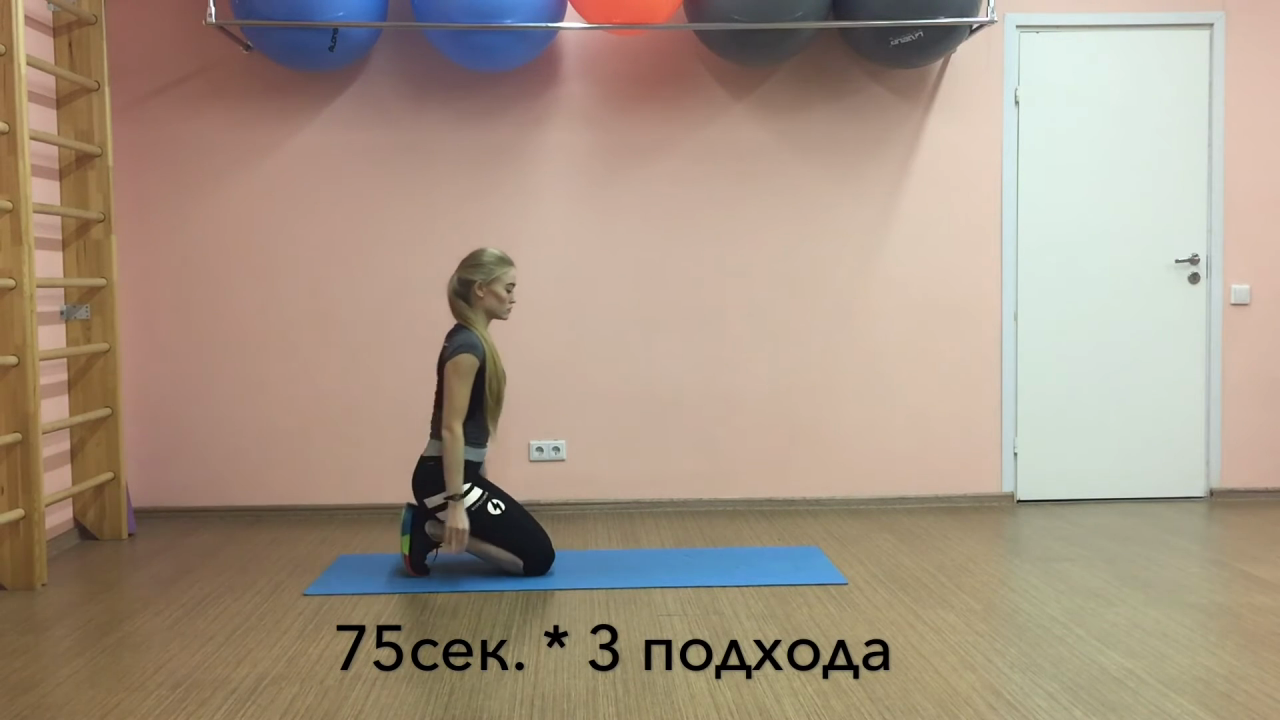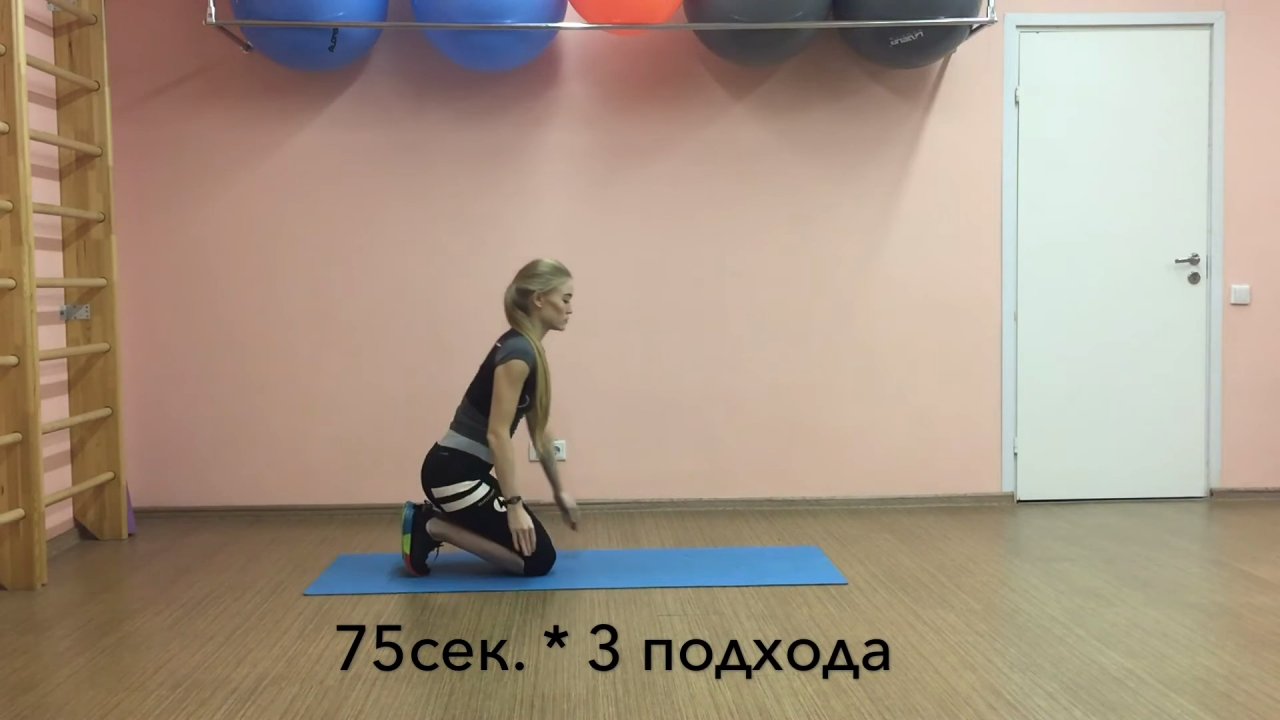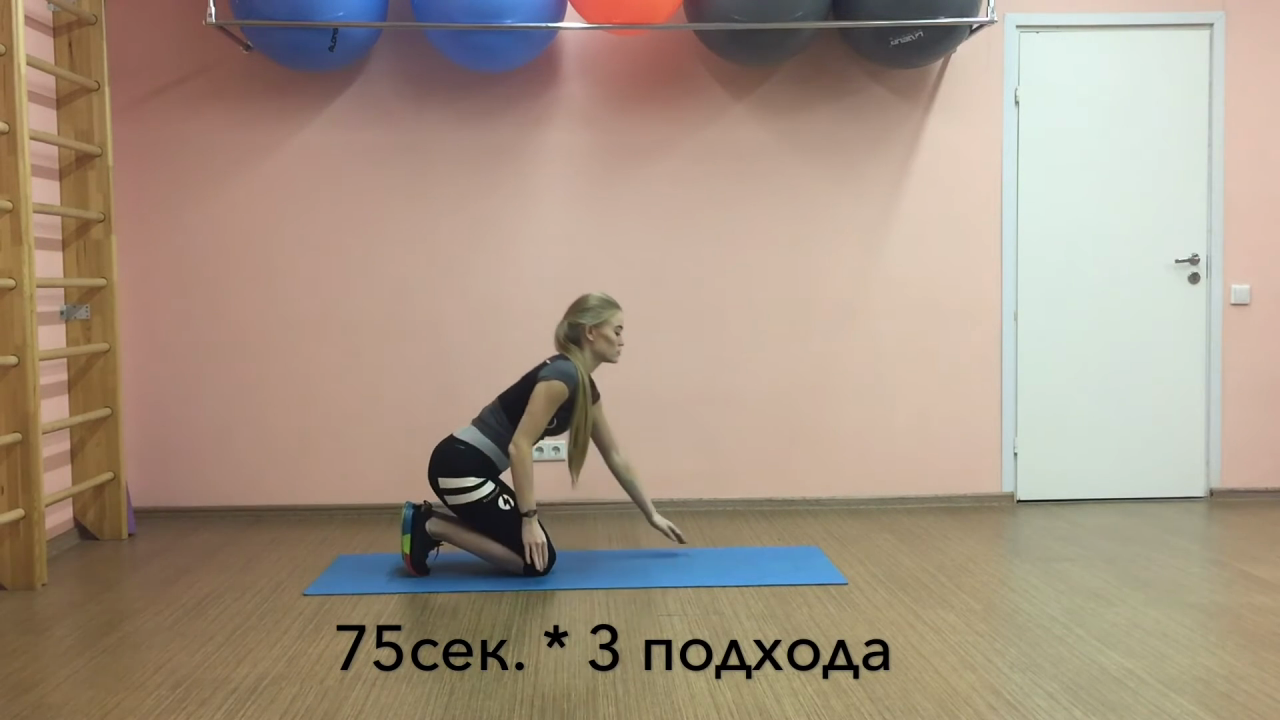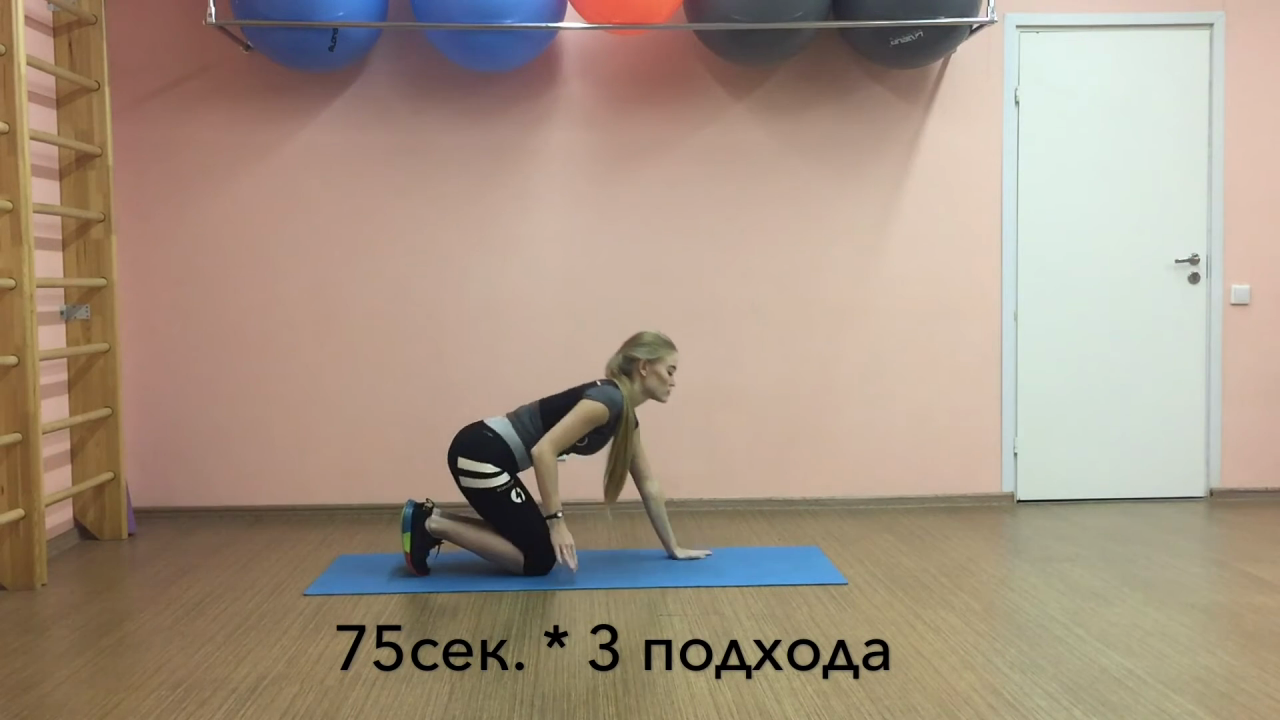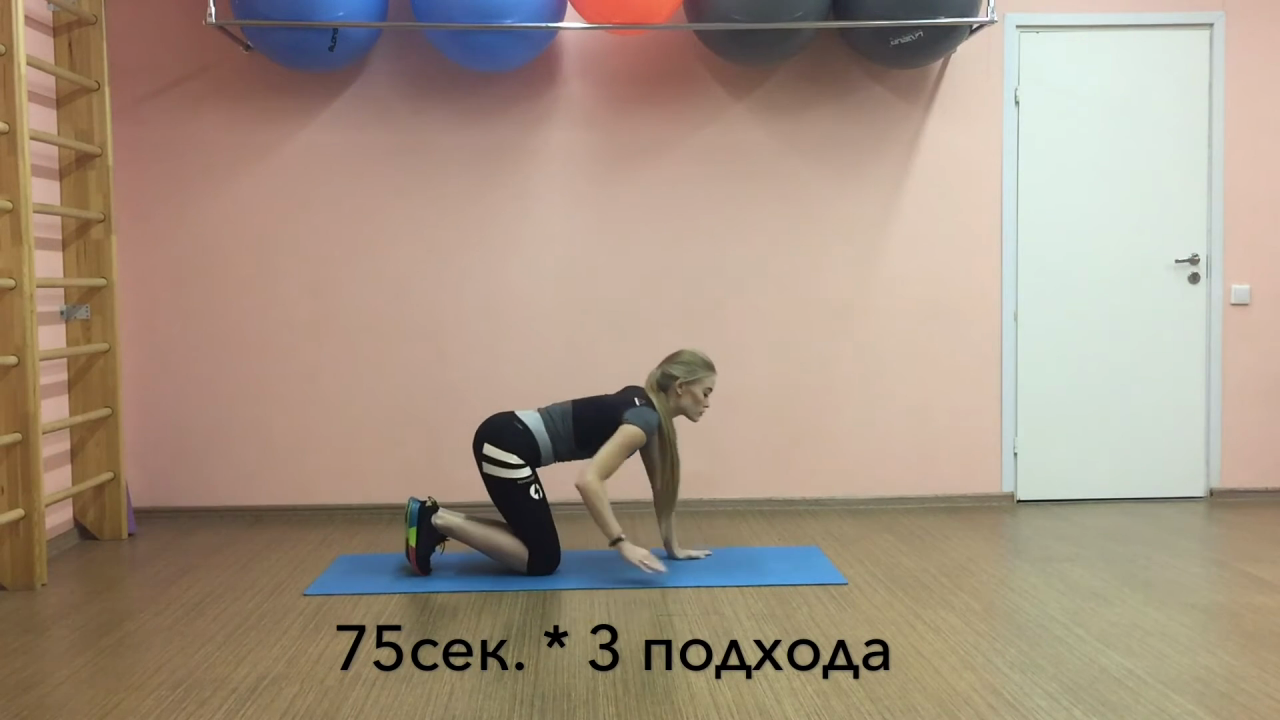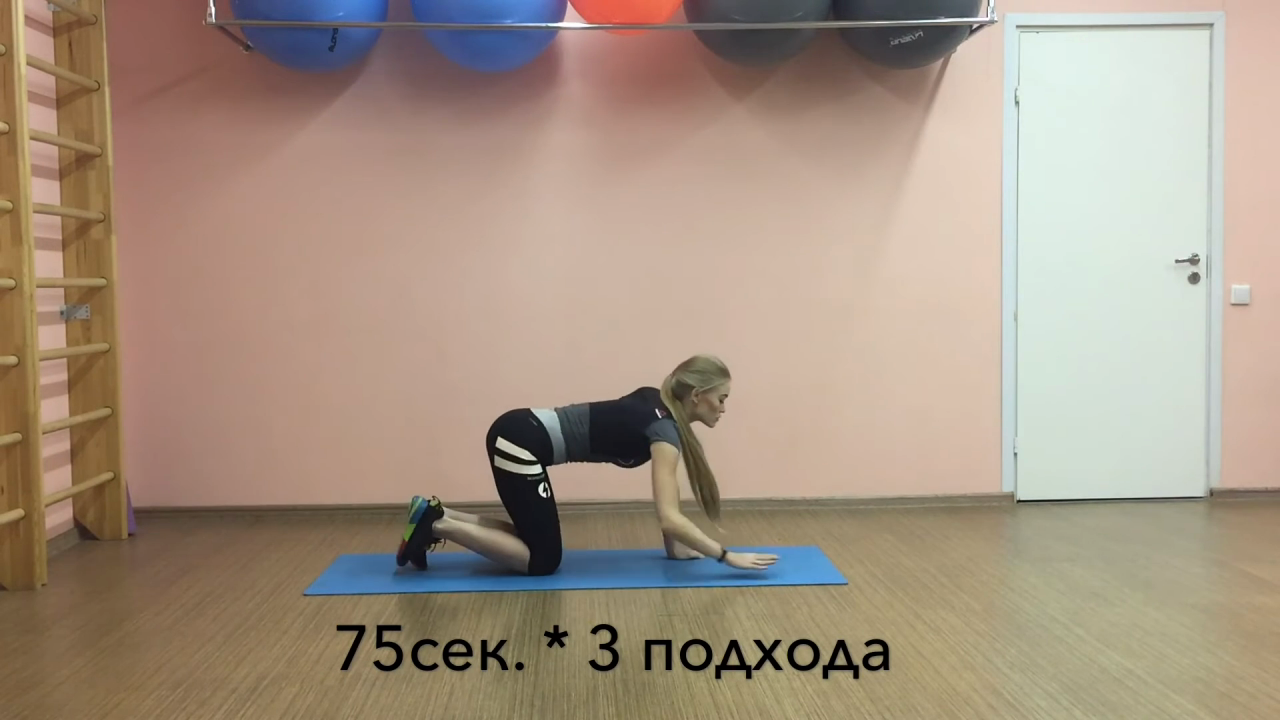
dt=0.2s
person 1, frame 1
left shoulder: (472, 340)
right shoulder: (466, 345)
right elbow: (451, 429)
right wrist: (455, 504)
left hip: (462, 473)
right hip: (444, 479)
right knee: (538, 558)
left ankle: (429, 524)
right ankle: (431, 529)
person 1, frame 2
left shoulder: (528, 351)
right shoulder: (519, 352)
left elbow: (539, 429)
right elbow: (497, 434)
left wrist: (559, 490)
right wrist: (514, 505)
left hip: (461, 470)
right hip: (453, 472)
left knee: (535, 550)
right knee: (538, 560)
left ankle: (432, 522)
right ankle: (432, 528)
person 1, frame 3
left shoulder: (584, 387)
right shoulder: (563, 375)
left elbow: (615, 454)
right elbow: (519, 447)
left wrist: (652, 515)
right wrist: (529, 520)
left hip: (469, 465)
right hip: (459, 467)
left knee: (535, 551)
right knee: (537, 560)
left ankle: (432, 521)
right ankle: (431, 527)
person 1, frame 4
left shoulder: (621, 411)
right shoulder: (608, 401)
left elbow: (647, 484)
right elbow: (542, 452)
left wrist: (672, 546)
right wrist: (556, 522)
left hip: (484, 451)
right hip: (478, 453)
left knee: (527, 541)
right knee: (538, 559)
left ankle: (430, 518)
right ankle: (432, 525)
person 1, frame 5
left shoulder: (647, 407)
right shoulder: (643, 418)
left elbow: (661, 483)
right elbow: (587, 480)
left wrist: (672, 546)
right wrist: (620, 543)
left hip: (503, 439)
right hip: (505, 446)
left knee: (533, 540)
right knee: (542, 559)
left ankle: (435, 517)
right ankle: (437, 522)
person 1, frame 6
left shoulder: (659, 405)
right shoulder: (664, 431)
left elbow: (661, 480)
right elbow: (669, 517)
left wrist: (673, 547)
right wrist: (726, 556)
left hip: (516, 433)
right hip: (520, 443)
left knee: (534, 539)
right knee: (543, 560)
left ankle: (439, 515)
right ankle: (437, 525)
